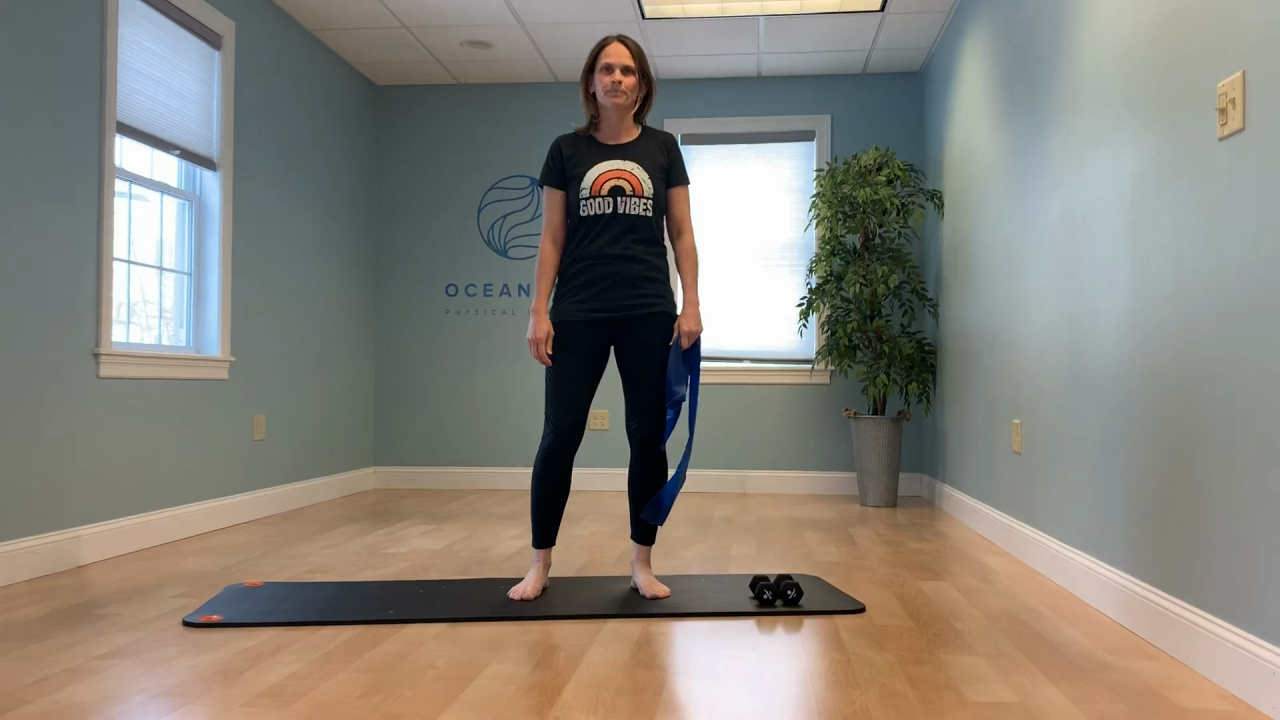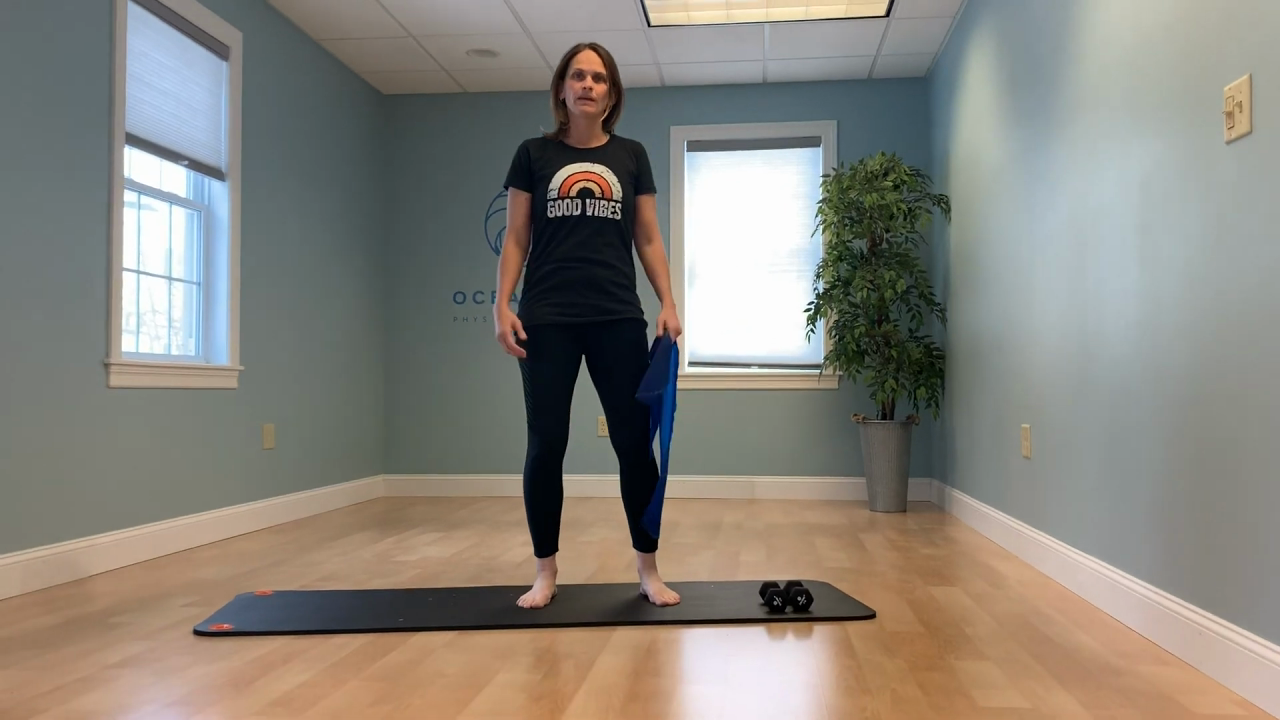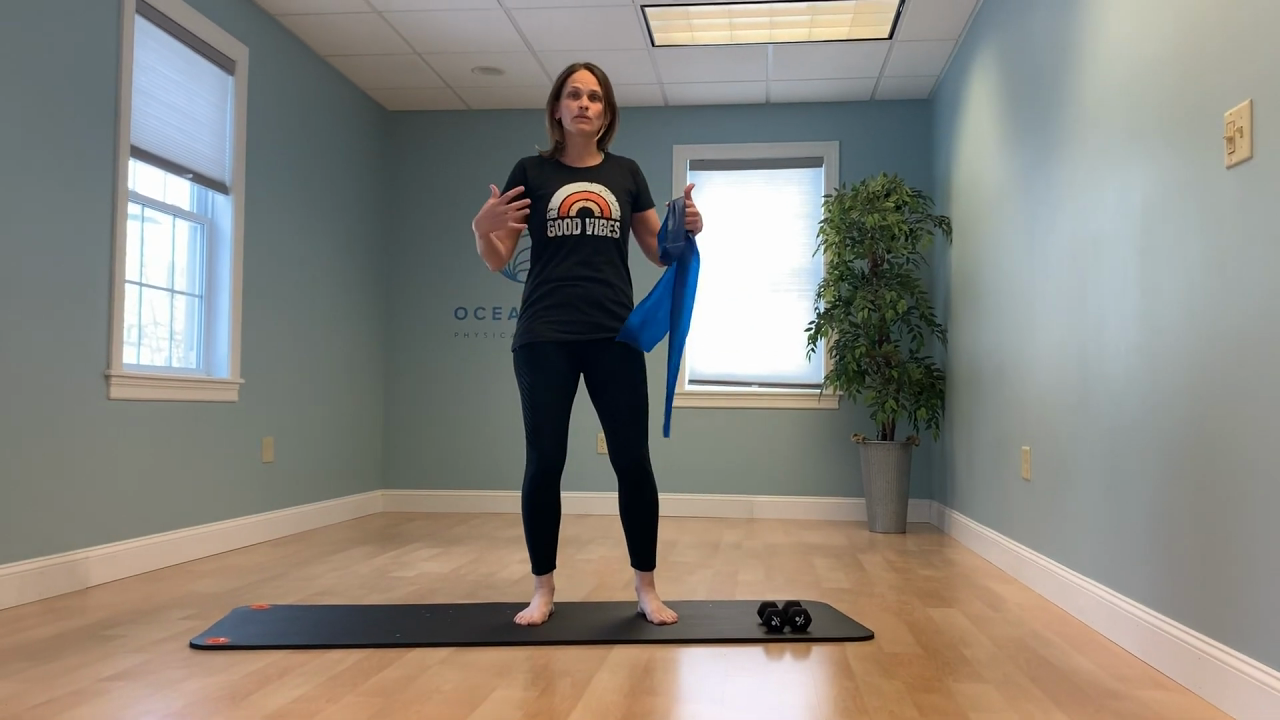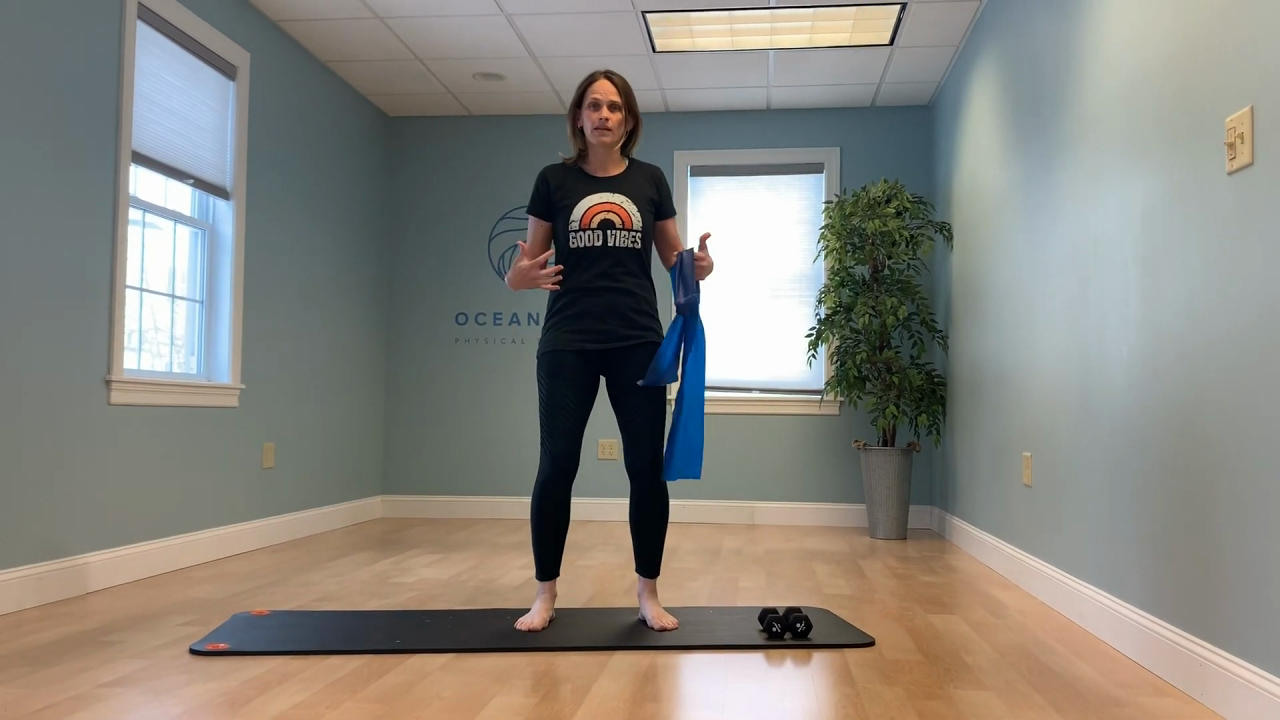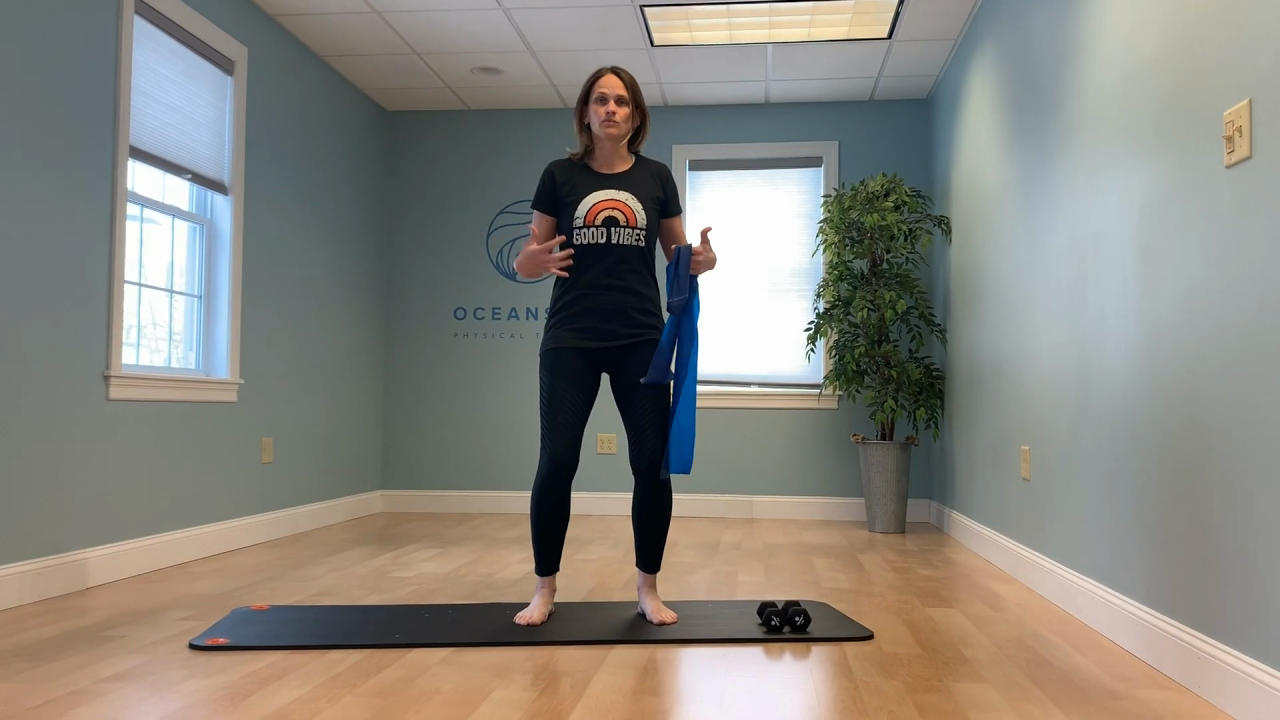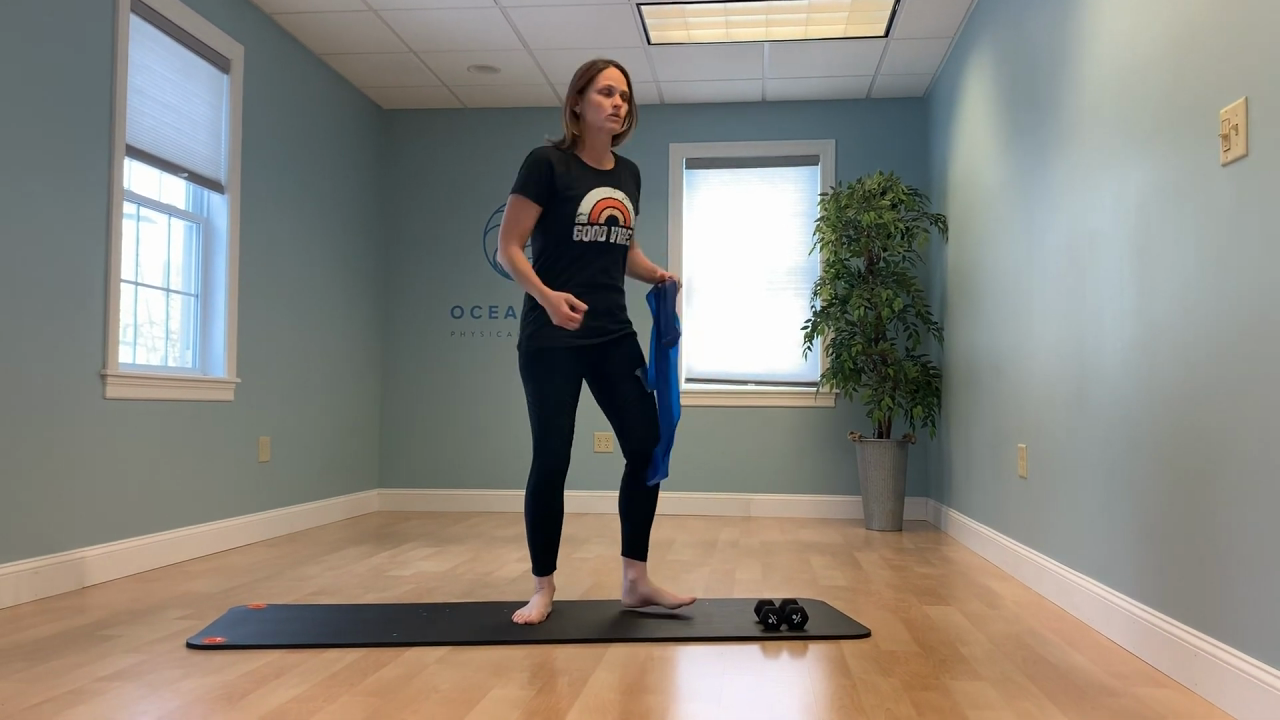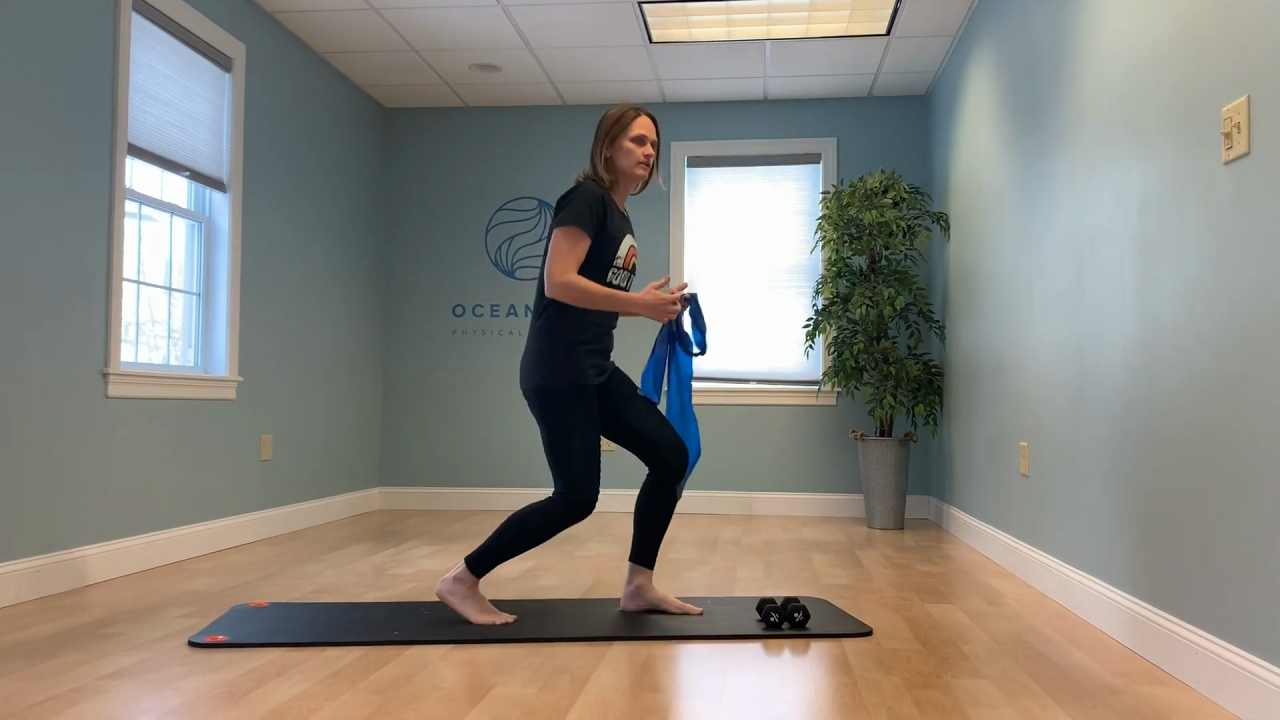
dt=0.7s
person 1, frame 1
left shoulder: (663, 148)
right shoulder: (566, 150)
left elbow: (681, 233)
right elbow: (552, 238)
left wrist: (690, 304)
right wrist: (539, 311)
left hip: (648, 314)
right hip: (577, 315)
left knee: (648, 438)
right knee: (560, 437)
left ankle: (642, 564)
right ankle: (540, 564)
person 1, frame 2
left shoulder: (631, 155)
right shoulder: (534, 153)
left elbow: (648, 239)
right elbow: (516, 239)
left wrist: (668, 303)
right wrist: (503, 306)
left hip: (618, 318)
right hip: (546, 319)
left knee: (635, 442)
right knee: (546, 445)
left ankle: (648, 569)
right ankle: (545, 572)
person 1, frame 3
left shoulder: (626, 173)
right shoulder: (530, 172)
left elbow: (657, 251)
right elbow: (498, 259)
left wrist: (687, 230)
right wrist: (483, 227)
left hip: (614, 333)
right hip: (545, 335)
left knee: (633, 459)
right knee: (544, 460)
left ankle: (646, 588)
right ankle: (543, 589)
person 1, frame 4
left shoulder: (650, 180)
right shoulder: (554, 180)
left elbow: (672, 255)
right elbow: (531, 258)
left wrist: (698, 265)
right wrist: (521, 275)
left hip: (637, 342)
right hip: (567, 343)
left knee: (647, 467)
right knee: (557, 465)
left ankle: (648, 595)
right ankle: (545, 595)
person 1, frame 5
left shoulder: (656, 177)
right shoulder: (560, 175)
left elbow: (677, 251)
right elbow: (532, 258)
left wrist: (703, 260)
right wrist: (528, 262)
left hip: (639, 339)
right hip: (570, 339)
left knee: (653, 463)
right knee: (556, 461)
left ankle: (648, 589)
right ankle: (544, 589)
person 1, frame 6
left shoulder: (628, 173)
right shoulder: (546, 163)
right elbow: (509, 246)
left wrist: (659, 277)
right wrist: (545, 297)
left hip: (613, 335)
right hip: (551, 337)
left knee: (646, 447)
right knee: (551, 460)
left ankle: (636, 578)
right ankle: (543, 587)
person 1, frame 7
left shoulder: (620, 216)
right shoulder: (586, 198)
right elbow: (557, 282)
left wrist: (655, 303)
right wrist: (637, 303)
left hip: (596, 371)
right hip: (558, 370)
left knee: (671, 457)
right knee: (576, 498)
left ankle: (639, 585)
right ankle: (462, 580)
